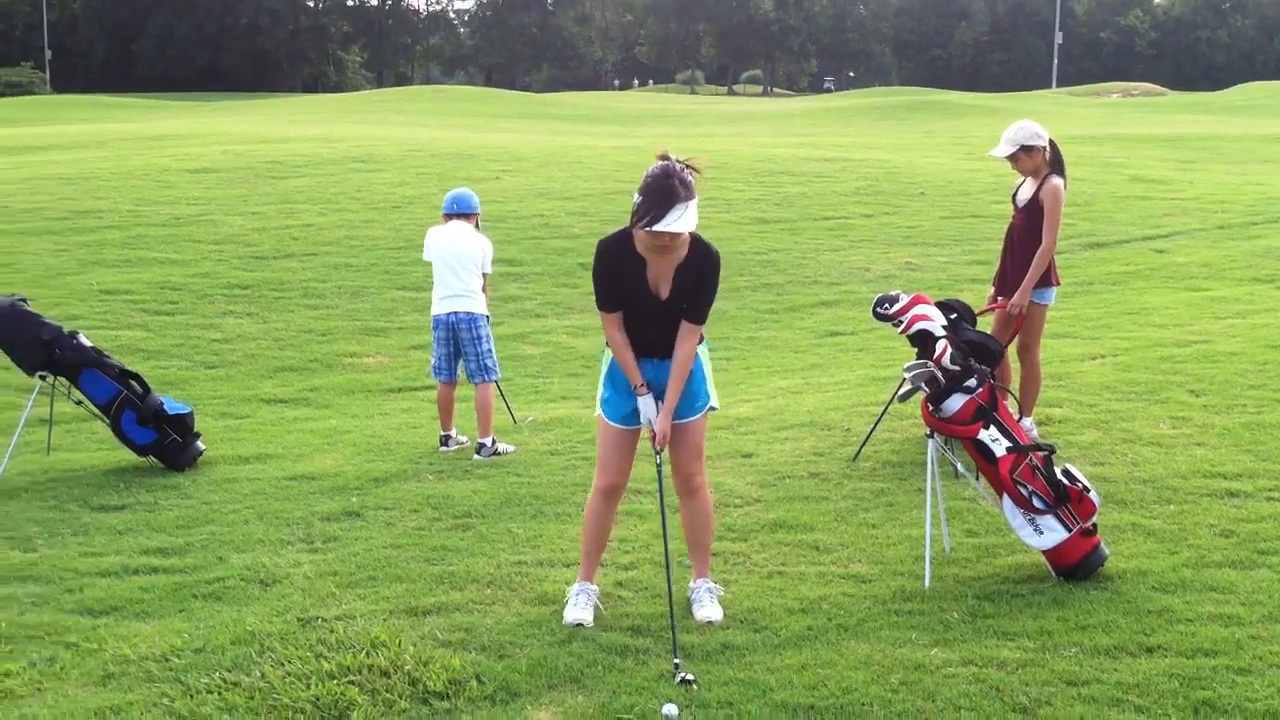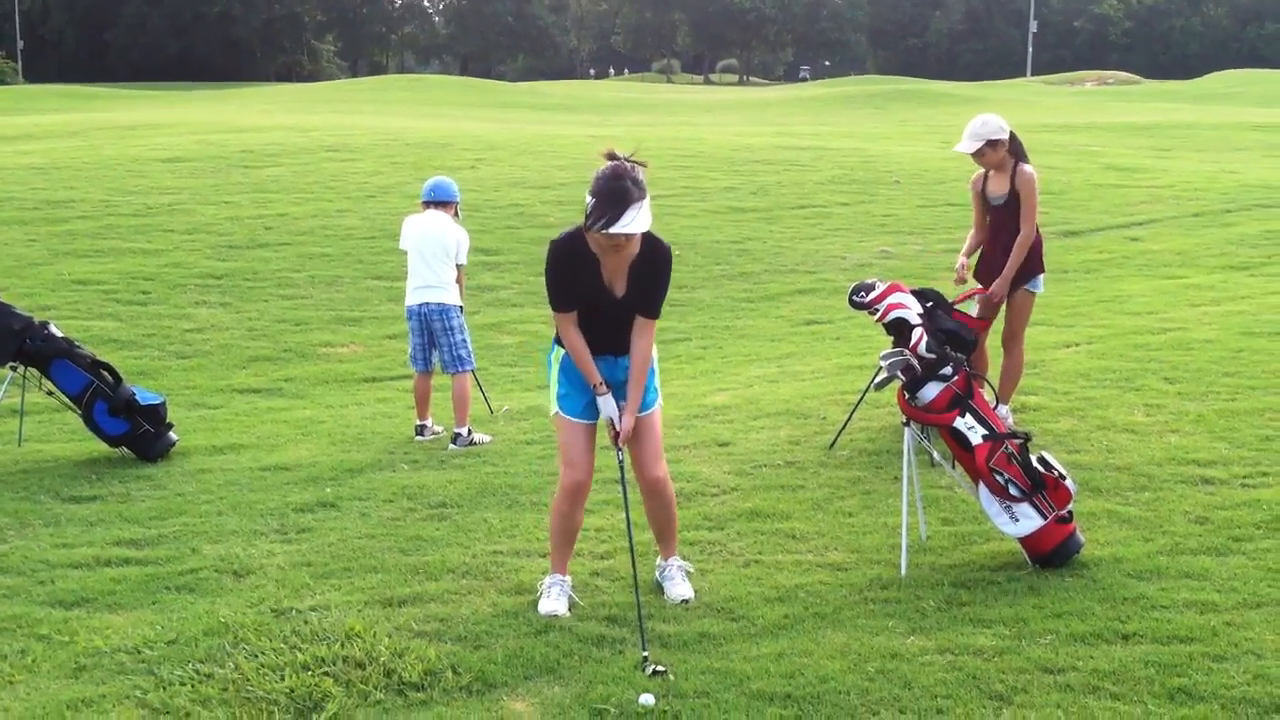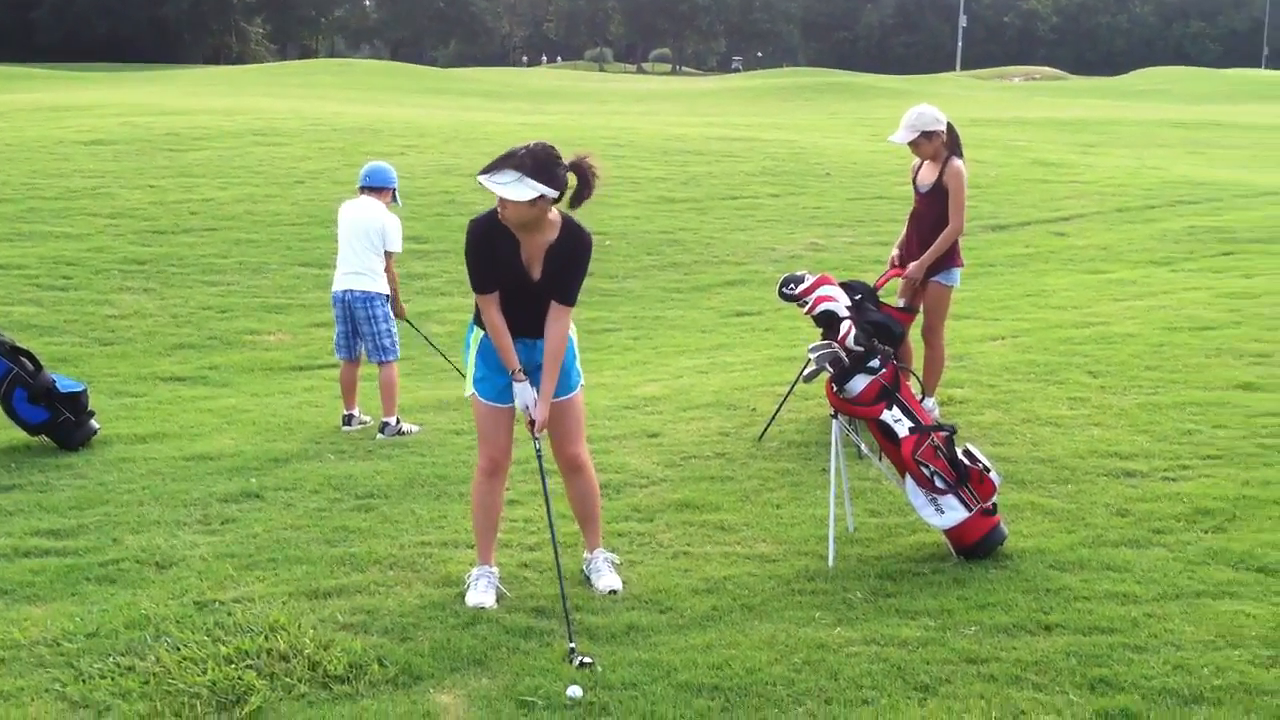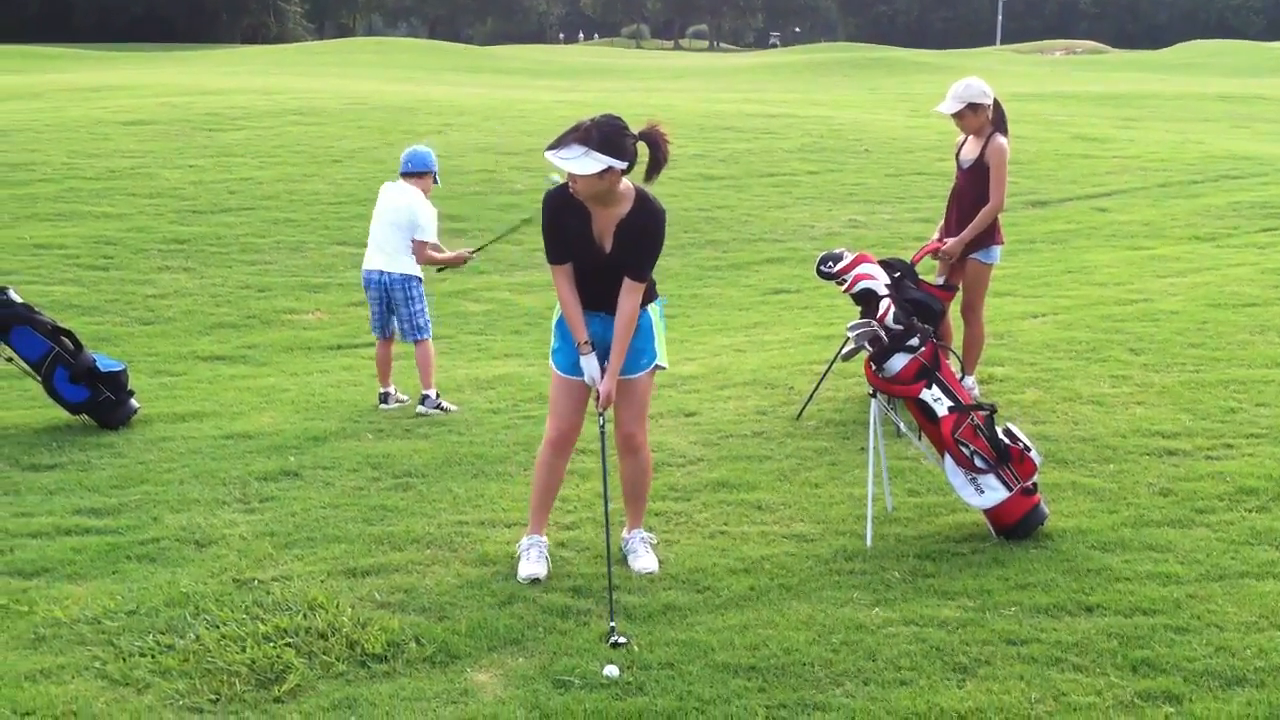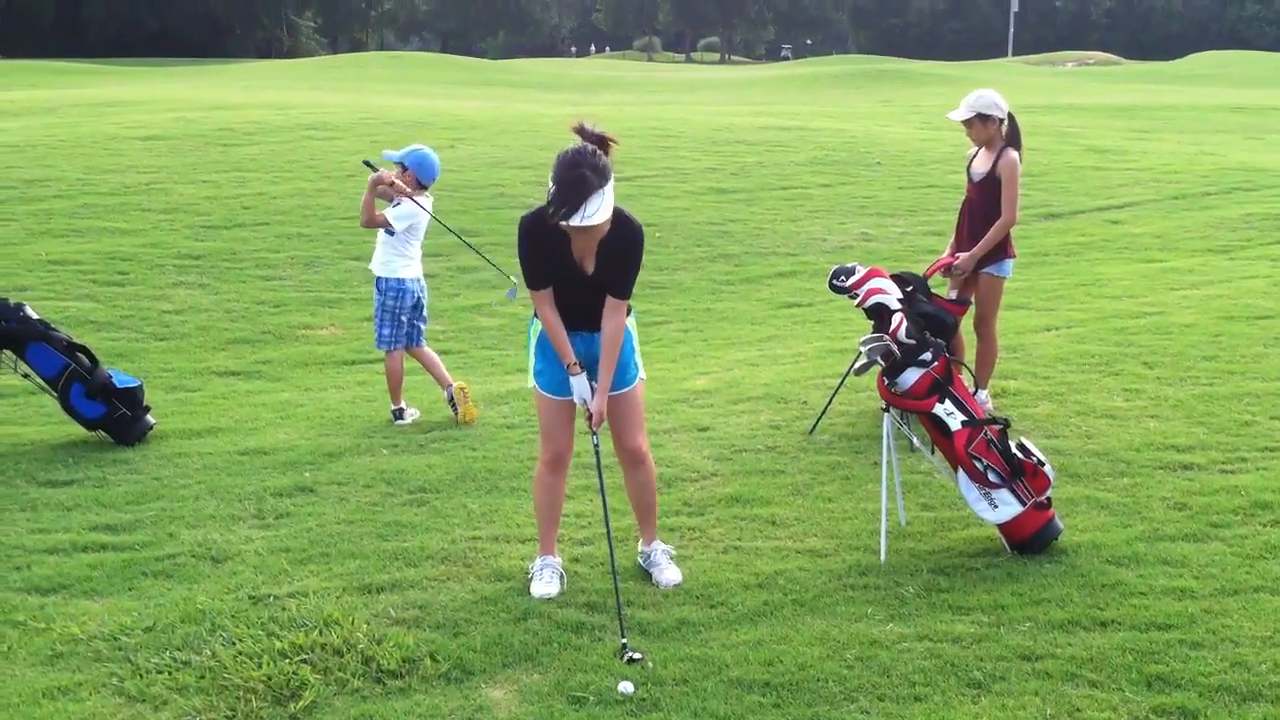
dt=1s
person 1, frame 1
left shoulder: (705, 259)
right shoulder: (612, 251)
left elbow: (687, 335)
right elbow: (612, 328)
left wrist: (668, 409)
right wrist: (641, 392)
left hip: (683, 369)
right hip: (626, 368)
left knee: (692, 479)
right knee: (610, 482)
left ankle: (702, 583)
right ankle: (584, 585)
person 1, frame 2
left shoulder: (657, 254)
right shoulder: (565, 251)
left elbow: (643, 332)
right elbow: (567, 327)
left wrist: (631, 406)
right wrist: (600, 391)
left hip: (633, 365)
right hip: (578, 366)
left knee: (654, 477)
right knee: (575, 479)
left ankle: (670, 563)
right ankle: (557, 577)
person 1, frame 3
left shoulder: (576, 240)
right shoulder: (484, 231)
left elbow: (558, 317)
right elbow: (489, 309)
left wrist: (545, 396)
right wrist: (517, 377)
left hip: (551, 346)
right hip: (495, 347)
left knee: (574, 456)
right knee: (492, 461)
left ankle: (597, 555)
right ankle: (484, 570)
person 1, frame 4
left shoulder: (648, 214)
right shoulder: (558, 203)
left elbow: (631, 293)
right elbow: (563, 280)
left wrist: (613, 372)
right wrist: (585, 349)
left hip: (633, 323)
right hip: (576, 322)
left knee: (632, 435)
right knee: (560, 434)
left ankle: (636, 533)
right ankle: (534, 538)
person 1, frame 5
left shoulder: (628, 232)
right shoulder: (535, 228)
left elbow: (614, 313)
right elbow: (545, 304)
left wrist: (604, 389)
right wrist: (574, 369)
left hip: (612, 340)
right hip: (557, 340)
left knee: (634, 449)
right knee: (554, 453)
left ankle: (652, 545)
right ankle: (546, 559)
person 2, frame 1
left shoulder: (1052, 186)
right shoulder: (1024, 183)
left elbow: (1048, 244)
left wrist: (1025, 290)
right wrist: (998, 283)
left hip: (1036, 280)
right hip: (1012, 276)
left knee: (1027, 351)
left ankle: (1026, 422)
person 2, frame 2
left shoulder: (1024, 175)
right shoulder: (979, 181)
left elbow: (1028, 231)
left wrist: (1006, 277)
right wrist: (964, 256)
left hip: (1023, 268)
right hip: (991, 263)
left knee: (1012, 339)
right knee: (974, 334)
left ankle: (1002, 408)
person 2, frame 3
left shoulder: (953, 169)
right shoulder: (917, 167)
left elbow: (956, 226)
left wrist: (924, 262)
right wrist: (899, 248)
left hip: (940, 262)
right hip: (914, 258)
left knee: (931, 332)
left ankle: (928, 401)
person 2, frame 4
left shoulder: (996, 145)
right shoulder: (963, 142)
left elbow: (996, 204)
left wrist: (962, 239)
right wrist: (941, 230)
left hip: (981, 240)
right hip: (954, 236)
left knee: (970, 310)
left ankle: (968, 380)
person 2, frame 5
left shoulder: (1008, 159)
right shoulder: (974, 155)
left elbow: (1008, 218)
left wrist: (975, 255)
right wrist: (953, 247)
left hip: (992, 255)
right hip: (966, 251)
left knee: (983, 325)
left ankle: (981, 394)
person 3, frame 1
left shoulder: (433, 235)
right shoulder: (481, 242)
right elbow: (484, 284)
left hip: (441, 313)
right hip: (471, 312)
left knee: (446, 379)
right knee: (484, 379)
left ankle: (448, 435)
right ankle: (485, 443)
person 3, frame 2
left shoulder: (410, 224)
right shoulder: (457, 232)
right elbow: (459, 275)
right wrist: (458, 302)
left hip: (415, 303)
right hip: (444, 303)
left knee: (422, 369)
right knee: (460, 369)
left ankle: (424, 425)
right ankle: (462, 433)
person 3, frame 3
left shoulder: (345, 209)
right shoulder: (388, 219)
right elbow: (387, 267)
right wrist: (397, 301)
left hip: (341, 290)
right hip: (370, 293)
left knee: (349, 358)
right knee: (387, 359)
left ankle: (351, 415)
right ankle: (390, 423)
person 3, frame 4
left shoulder: (388, 190)
right shoulder: (424, 208)
right elbow: (422, 255)
left wrist: (440, 250)
right wrist: (450, 258)
left hip: (373, 273)
right hip: (404, 276)
left knee: (384, 336)
right knee: (422, 337)
left ankle: (387, 393)
right ankle: (429, 398)
person 3, frame 5
left shoulder: (411, 209)
right shoulder: (419, 200)
left elbow: (369, 221)
right elbow: (380, 192)
left wrist: (374, 184)
right wrist: (380, 184)
left hip: (393, 282)
right hip: (415, 282)
left knee: (393, 348)
right knee: (416, 344)
left ankle: (399, 409)
right ankle: (452, 388)
